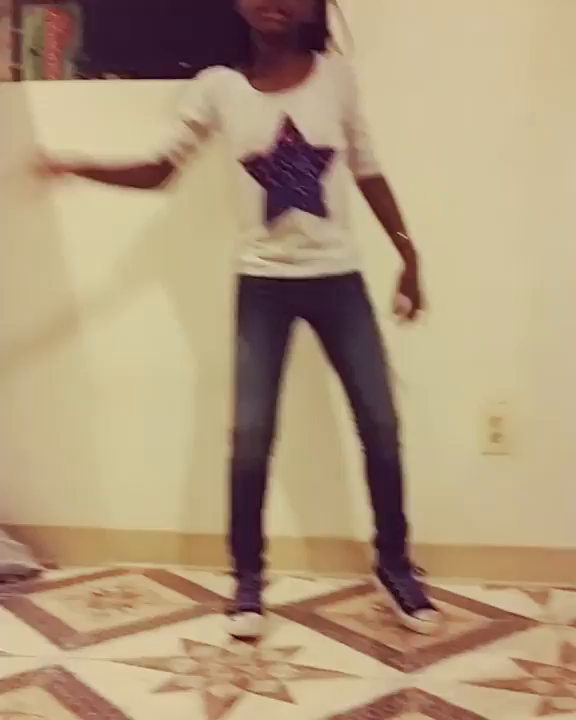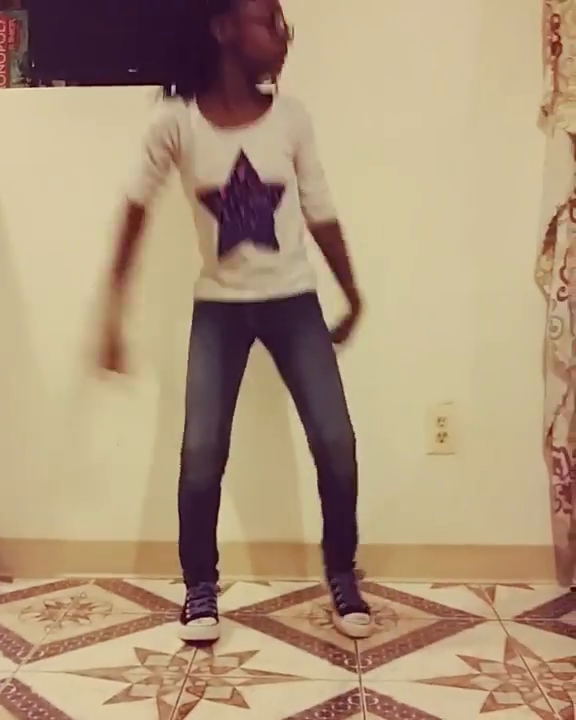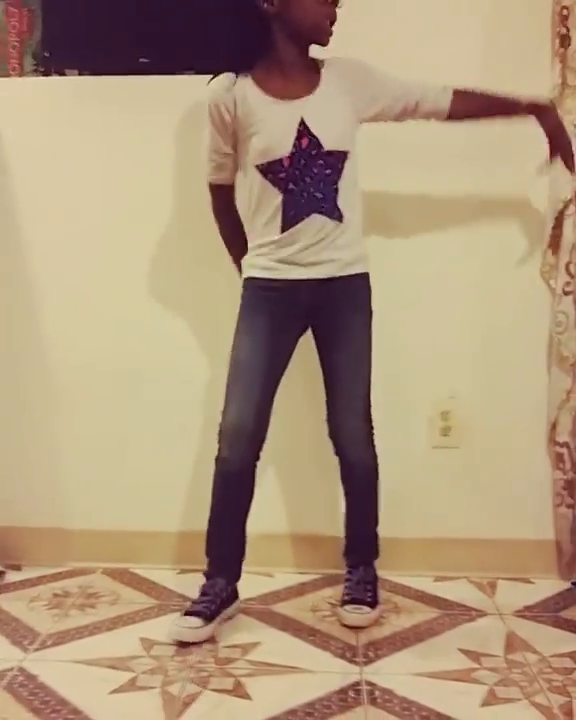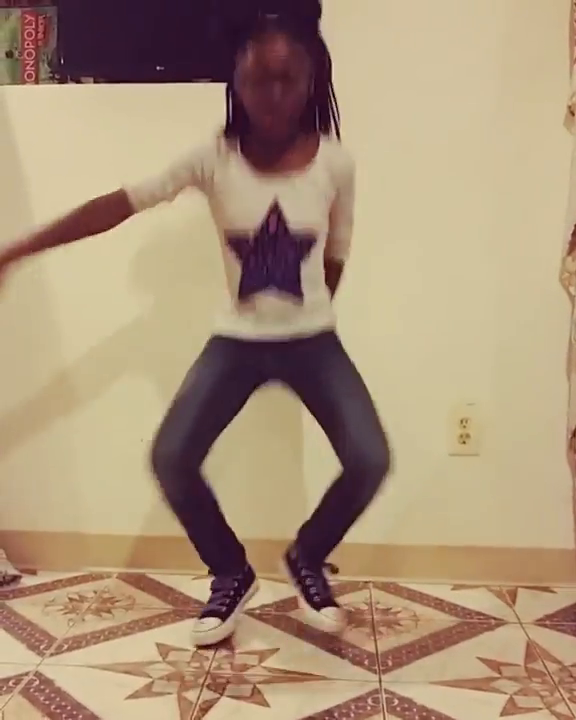
dt=0.5s
person 1, frame 1
left shoulder: (336, 77)
right shoulder: (218, 89)
left elbow: (367, 170)
right elbow: (159, 171)
left wrist: (408, 253)
right wrist: (71, 166)
left hip: (338, 279)
right hip: (263, 284)
left knee: (380, 426)
right knee: (252, 435)
left ankle: (395, 566)
right ankle: (248, 577)
person 1, frame 2
left shoulder: (291, 118)
right shoulder: (176, 123)
left elbow: (320, 213)
right elbow: (135, 212)
left wrist: (353, 295)
right wrist: (114, 311)
left hip: (292, 300)
right hip: (219, 307)
left knee: (336, 445)
right knee: (202, 454)
left ankle: (342, 575)
right ankle: (200, 585)
person 1, frame 3
left shoulder: (351, 80)
right shoulder: (230, 96)
left elbow: (446, 102)
right elbow: (222, 193)
left hip: (345, 283)
right hip: (270, 287)
left knee: (353, 435)
right knee: (239, 434)
left ankle: (361, 567)
right ankle: (221, 581)
person 1, frame 4
left shoulder: (335, 162)
right shoulder: (212, 158)
left elbow: (336, 253)
right elbow: (119, 205)
left hip: (312, 339)
right hip: (237, 340)
left knee: (370, 459)
right knee: (171, 457)
left ankle: (307, 559)
right ankle: (229, 574)
